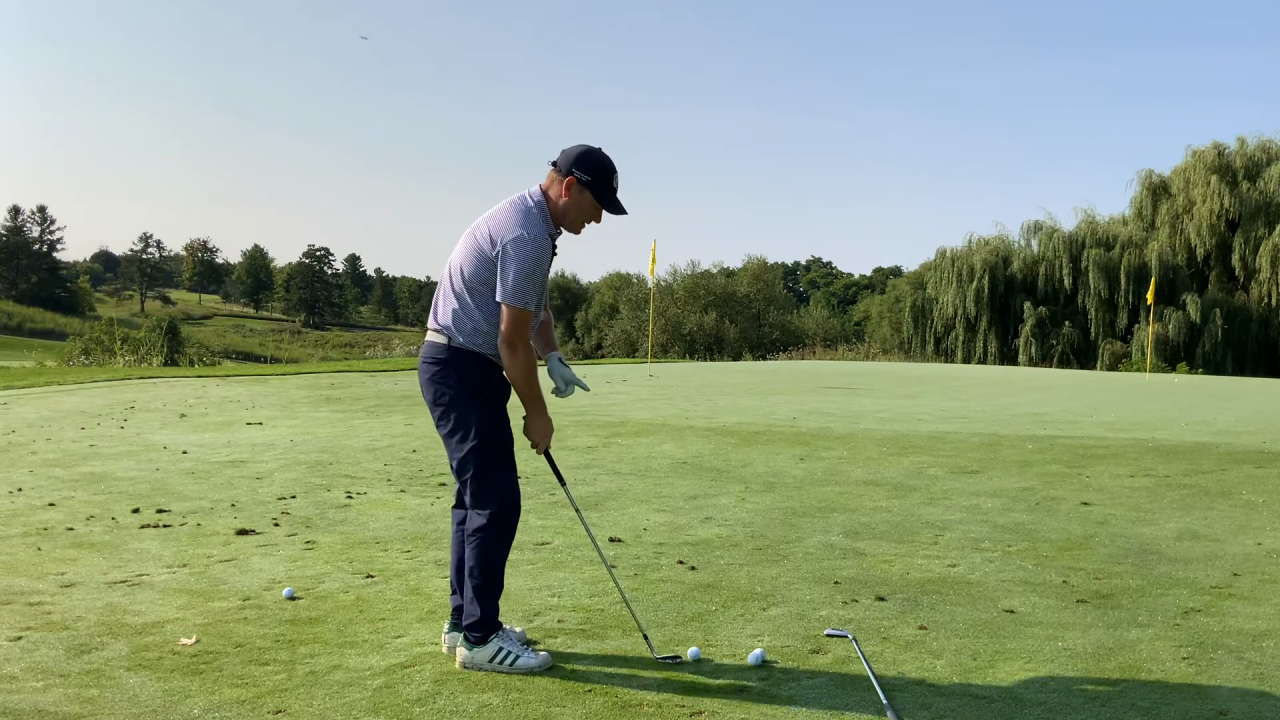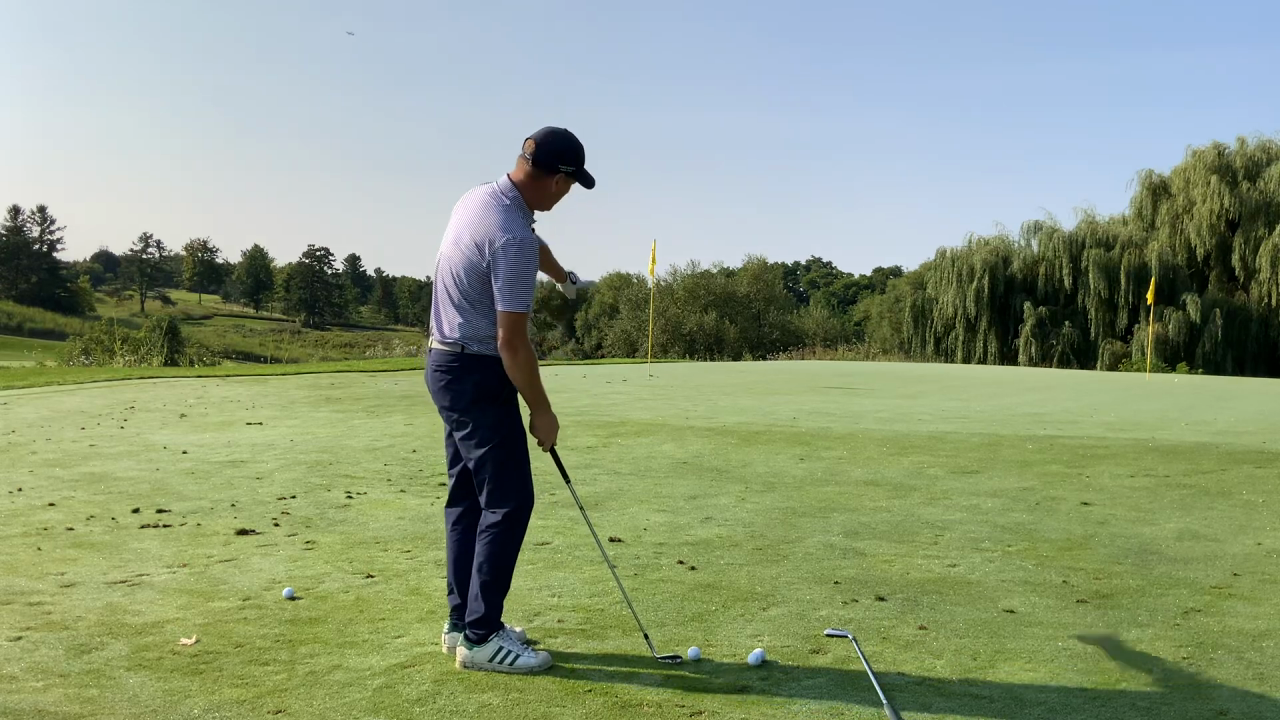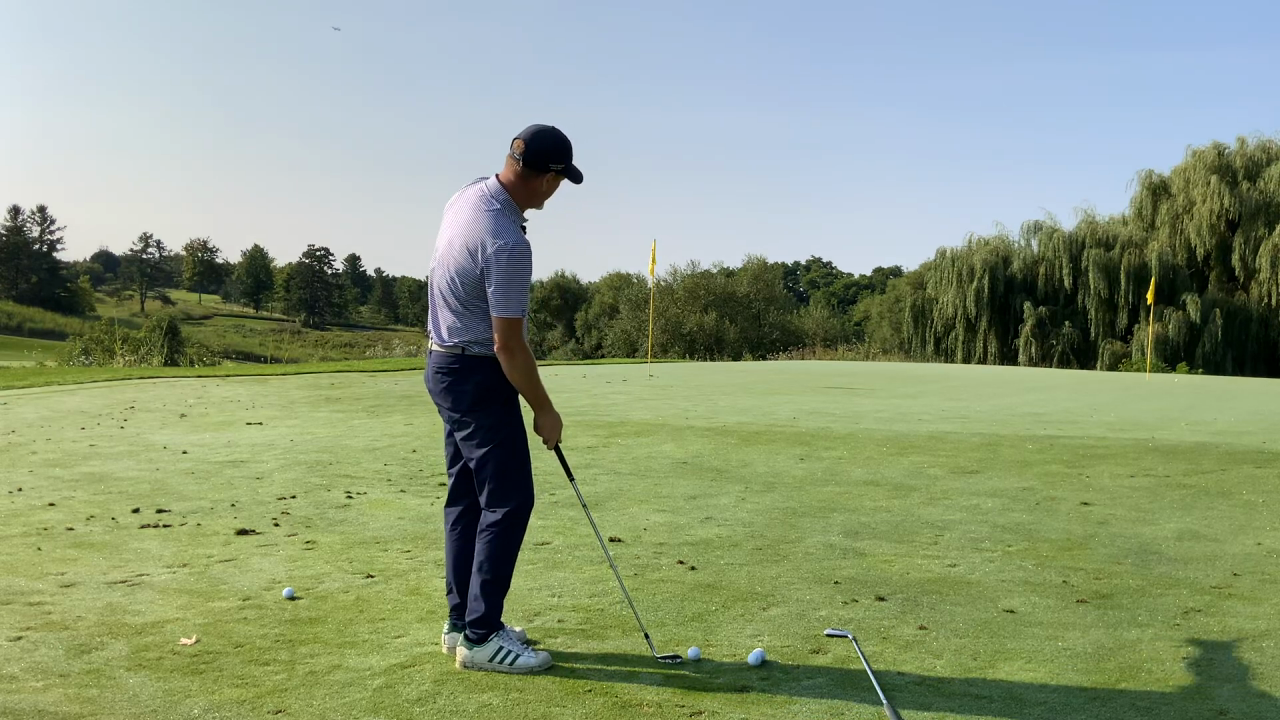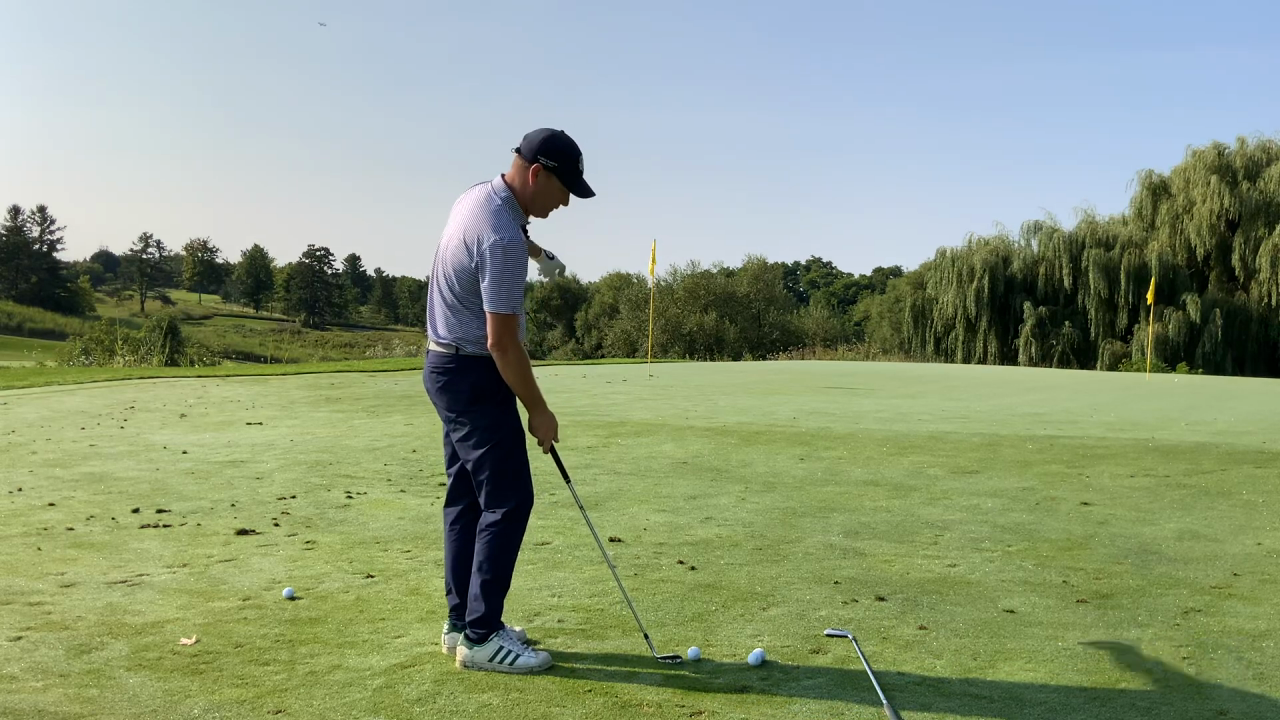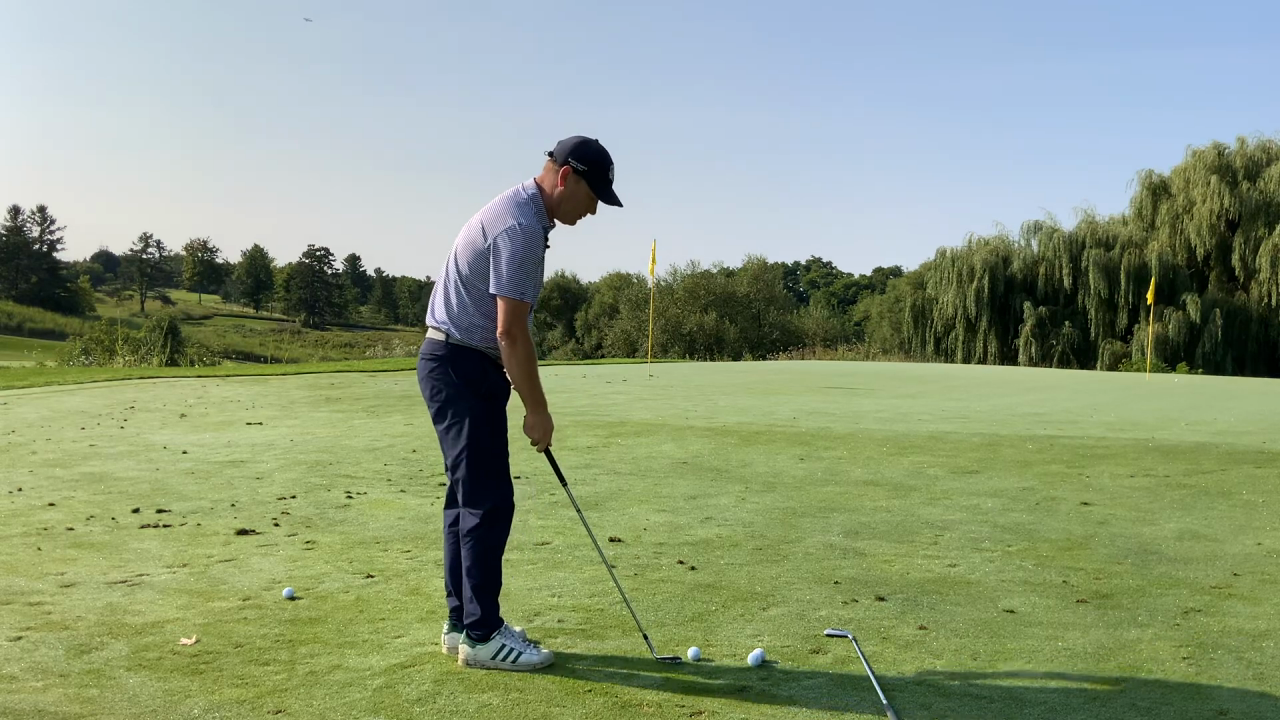
dt=0.5s
person 1, frame 1
left shoulder: (527, 217)
right shoulder: (528, 236)
left elbow: (535, 307)
right elbow: (512, 341)
left wrist: (554, 358)
right wrist: (537, 413)
left hip: (457, 366)
right hip: (463, 371)
left knee: (477, 498)
right knee: (496, 503)
left ankle: (465, 621)
right ankle: (479, 638)
person 1, frame 2
left shoulder: (484, 197)
right shoulder: (512, 235)
right elbow: (512, 342)
left wrist: (562, 275)
right wrist: (541, 411)
left hip: (450, 365)
right hip: (477, 375)
left knee: (470, 496)
right knee: (508, 500)
left ankle: (464, 621)
right ankle: (480, 636)
person 1, frame 3
left shoulder: (469, 195)
right shoulder: (507, 243)
right elbow: (508, 345)
right wrist: (545, 411)
left hip: (449, 365)
right hip: (478, 376)
left knee: (468, 498)
right knee: (507, 501)
left ankle: (463, 621)
right ankle: (480, 636)
person 1, frame 4
left shoulder: (479, 196)
right shoulder: (502, 238)
right elbow: (502, 343)
left wrist: (536, 250)
right wrist: (538, 410)
left hip: (449, 366)
right hip: (474, 375)
left knee: (468, 497)
right knee: (507, 500)
left ankle: (463, 621)
right ankle: (481, 636)
person 1, frame 5
left shoulder: (518, 211)
right shoulder: (522, 226)
right elbow: (511, 331)
left wrist: (519, 390)
right wrist: (537, 408)
left hip: (461, 365)
right hip: (461, 369)
left knee: (468, 497)
right knee: (488, 501)
left ankle: (463, 621)
right ankle: (482, 634)
